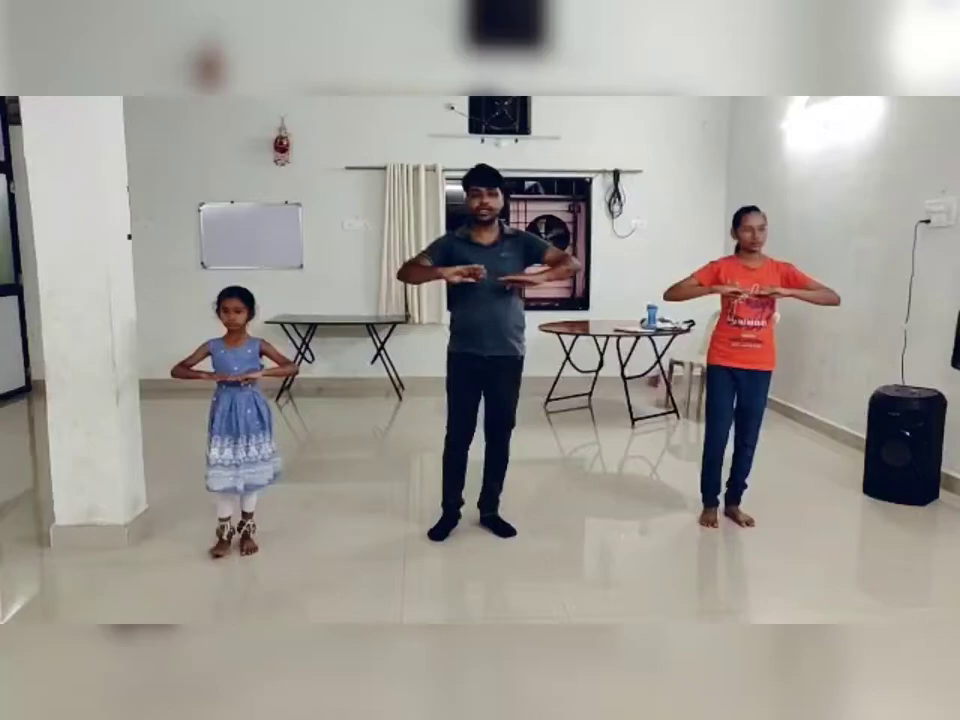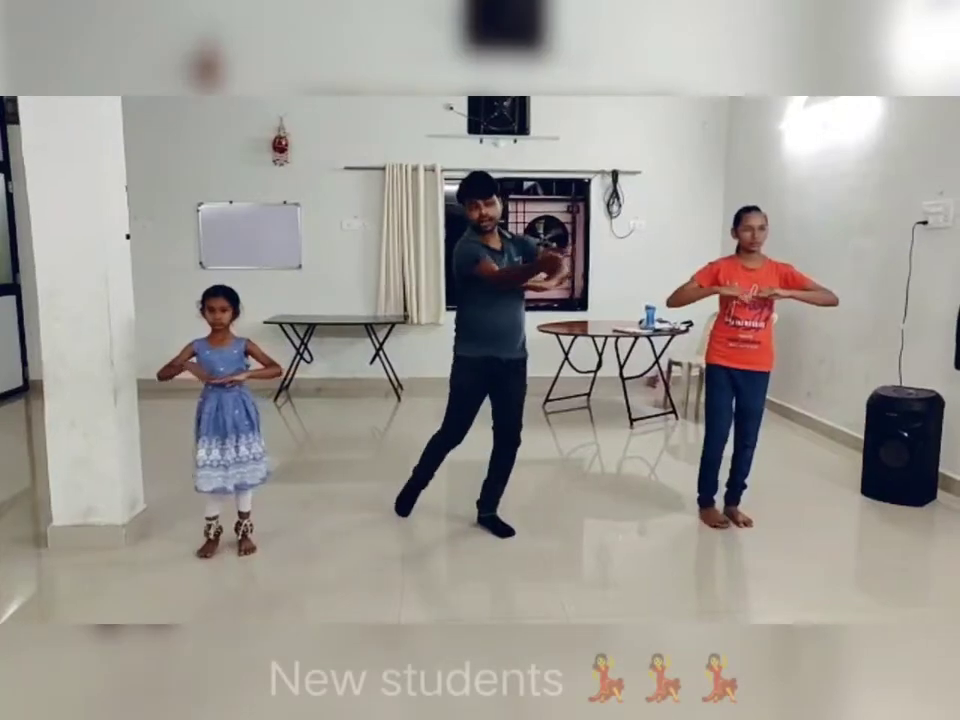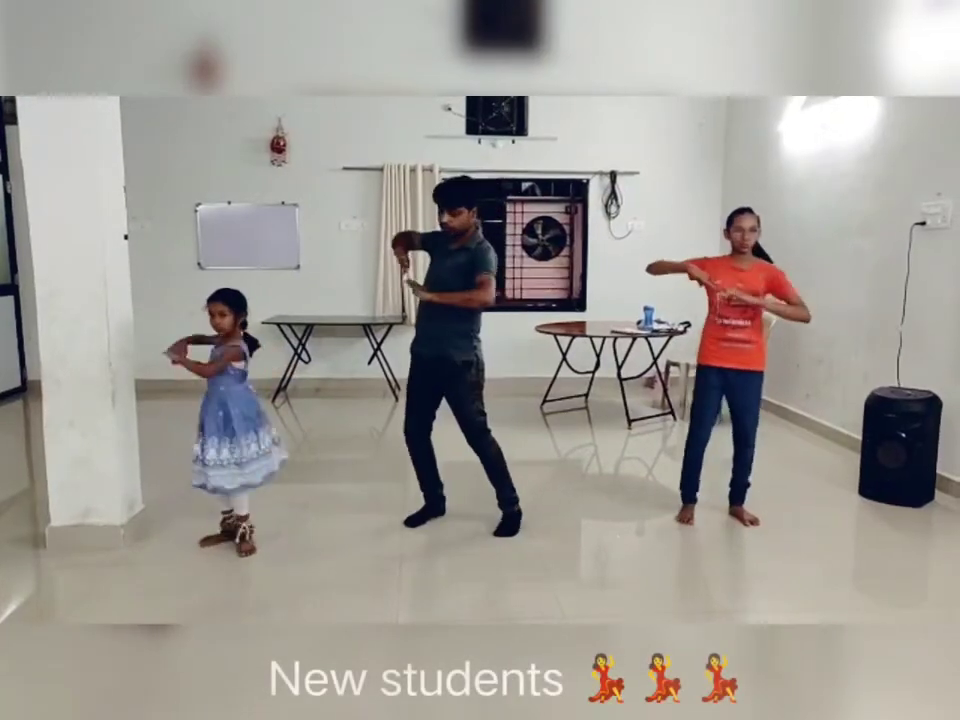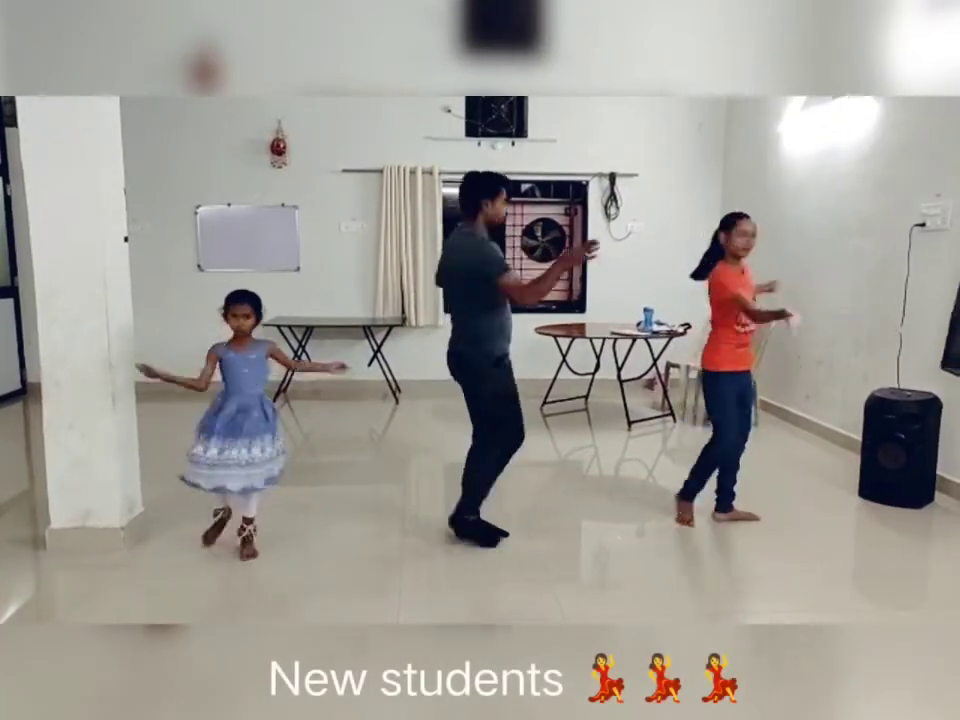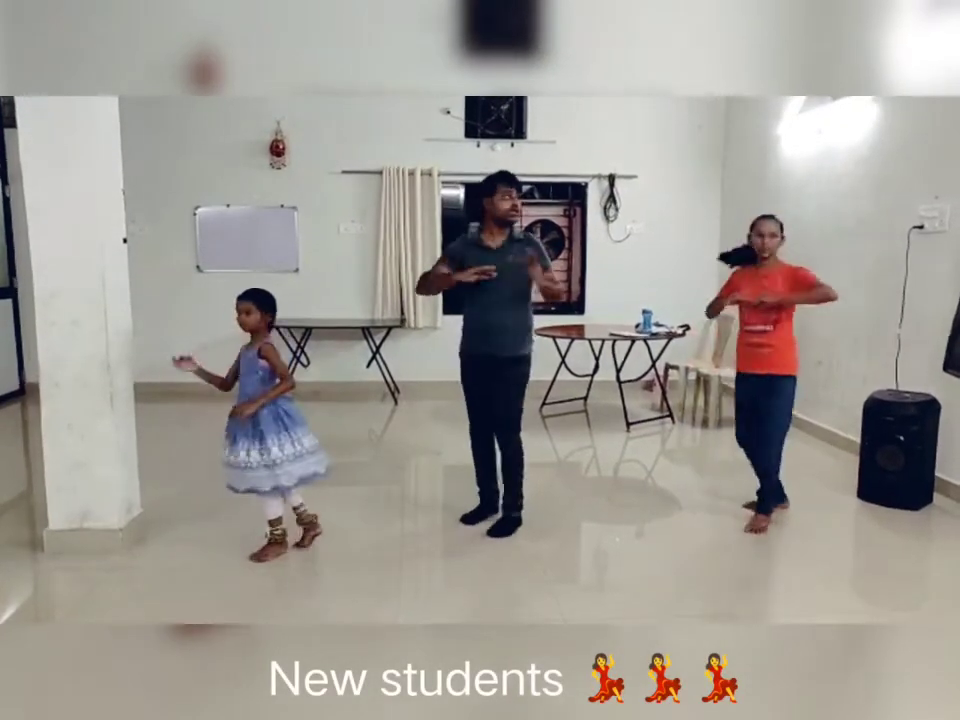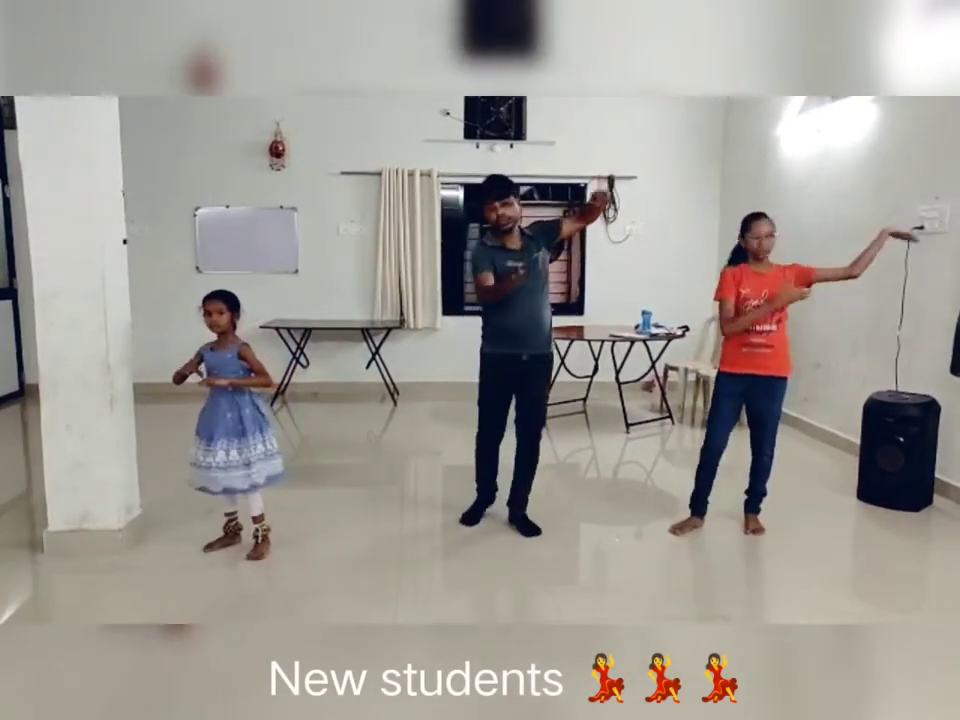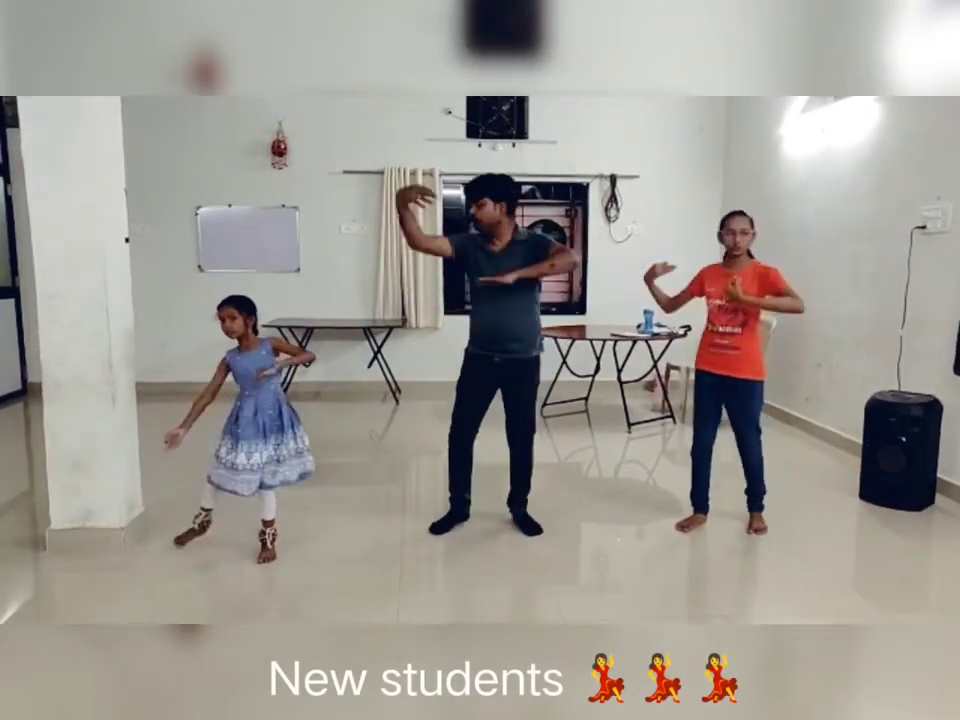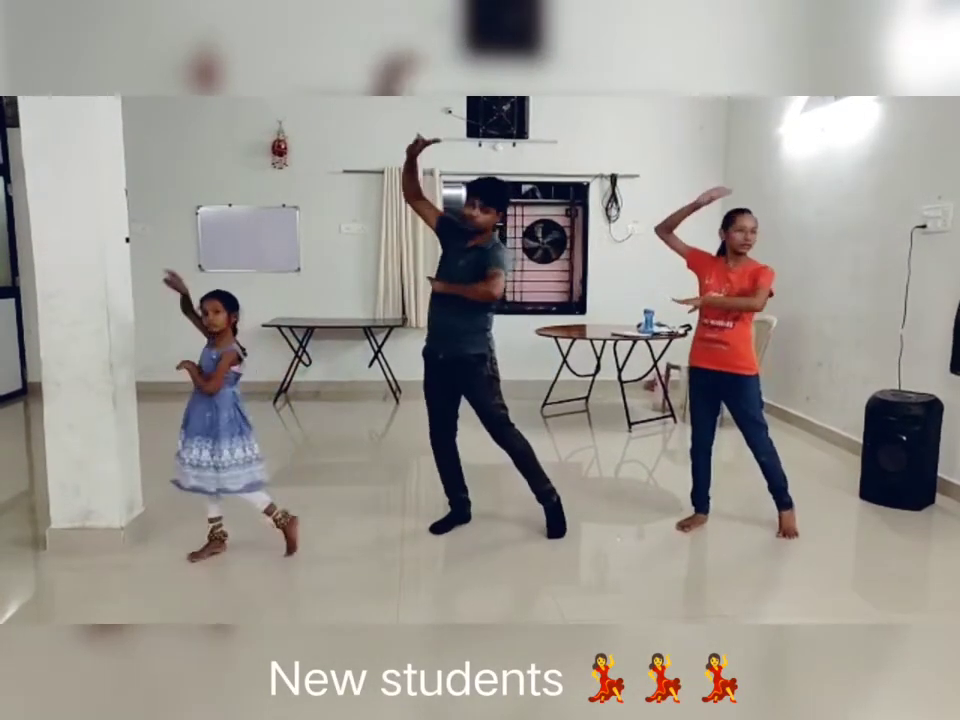
dt=0.5s
person 1, frame 1
left shoulder: (520, 242)
right shoulder: (449, 244)
left elbow: (569, 262)
right elbow: (406, 273)
left wrist: (538, 277)
right wrist: (447, 274)
left hip: (507, 356)
right hip: (463, 355)
left knee: (499, 434)
right knee: (458, 434)
left ankle: (489, 509)
right ankle: (450, 511)
person 1, frame 2
left shoulder: (518, 243)
right shoulder: (467, 249)
left elbow: (557, 265)
right elbow: (500, 278)
left wrist: (550, 281)
right wrist: (537, 266)
left hip: (513, 360)
right hip: (472, 358)
left knee: (508, 437)
right knee: (452, 431)
left ankle: (488, 510)
right ankle: (415, 484)
person 1, frame 3
left shoulder: (481, 251)
right shoulder: (438, 241)
left elbow: (484, 297)
right elbow: (401, 239)
left wrist: (431, 296)
right wrist: (405, 244)
left hip: (461, 360)
right hip: (425, 355)
left knee: (477, 432)
right knee: (415, 431)
left ankle: (510, 505)
right ankle: (434, 502)
person 1, frame 4
left shoulder: (456, 242)
right shoulder: (482, 249)
left elbow: (442, 280)
right elbow: (524, 295)
right wrist: (566, 262)
left hip: (468, 355)
right hip: (484, 361)
left knee: (489, 435)
right knee: (507, 435)
left ankle: (468, 513)
right ankle: (467, 513)
person 1, frame 5
left shoulder: (527, 245)
right shoulder: (462, 247)
left elbow: (555, 292)
right elbow: (424, 284)
left wrist: (547, 283)
right wrist: (460, 275)
left hip: (512, 355)
right hip: (473, 354)
left knee: (508, 431)
right knee: (481, 430)
left ankle: (513, 510)
right ankle: (487, 500)
person 1, frame 6
left shoulder: (541, 236)
right shoulder: (483, 251)
left elbow: (584, 218)
right elbow: (486, 294)
left wrist: (598, 202)
right wrist: (507, 284)
left hip: (539, 355)
right hip: (497, 356)
left knee: (530, 434)
right knee: (489, 431)
left ankle: (518, 509)
right ankle: (484, 495)
person 1, frame 7
left shoulder: (533, 244)
right shoulder: (469, 246)
left elbow: (570, 258)
right elbow: (419, 241)
left wrist: (516, 275)
right wrist: (403, 205)
left hip: (521, 359)
right hip: (480, 357)
left knee: (522, 436)
right knee: (460, 435)
left ankle: (519, 507)
right ankle: (458, 507)
person 1, frame 8
left shoulder: (493, 252)
right shoulder: (452, 233)
left elbow: (493, 291)
right elbow: (413, 198)
left wrist: (446, 286)
right wrist: (412, 159)
left hip: (473, 358)
right hip: (437, 356)
left knee: (503, 431)
right knee: (441, 436)
left ankle: (549, 499)
right ankle: (459, 507)
person 2, frame 1
left shoulder: (781, 270)
right shoulder: (721, 267)
left elbow: (833, 298)
right elbow: (671, 294)
left wrist: (787, 291)
right wrist: (715, 288)
left hip: (759, 367)
right hip: (722, 364)
left knee: (747, 439)
right knee: (716, 436)
left ankle: (734, 502)
right ankle: (710, 503)
person 2, frame 2
left shoulder: (780, 271)
right shoulder: (719, 268)
left elbow: (831, 299)
right elbow: (673, 300)
left wrist: (786, 293)
right wrist: (715, 291)
left hip: (757, 368)
right hip: (721, 364)
left knee: (747, 440)
right knee: (716, 436)
left ankle: (732, 503)
right ankle: (706, 503)
person 2, frame 3
left shoulder: (771, 273)
right shoulder: (710, 266)
left elbow: (803, 314)
right elbow: (653, 269)
left wrist: (752, 300)
right wrist: (685, 267)
left hip: (749, 368)
right hip: (710, 365)
left knee: (746, 438)
right knee: (698, 434)
left ankle: (737, 501)
right ankle: (689, 500)
person 2, frame 4
left shoulder: (741, 271)
right shoulder: (724, 275)
right elbow: (754, 313)
right wrist: (779, 314)
left hip: (740, 368)
right hip: (722, 369)
left knee: (739, 436)
right knee: (726, 439)
left ankle: (725, 505)
right ankle: (686, 497)
person 2, frame 5
left shoulder: (793, 275)
right shoulder: (740, 276)
left elbow: (830, 294)
right elbow: (710, 312)
left wrist: (780, 299)
right wrist: (726, 300)
left hip: (780, 373)
right hip: (746, 370)
left knee: (769, 441)
right knee: (746, 435)
left ankle: (764, 508)
right ankle: (775, 493)
person 2, frame 6
left shoulder: (792, 274)
right shoulder: (731, 275)
left elbow: (852, 272)
right elbow: (727, 327)
left wrist: (884, 236)
right wrist: (772, 304)
left hip: (772, 375)
right hip: (732, 373)
left knee: (763, 447)
right knee: (714, 444)
left ankle: (752, 510)
right ankle: (697, 512)
person 2, frame 7
left shoulder: (766, 274)
right shoulder: (707, 275)
left elbow: (798, 305)
right elbow: (669, 306)
left wrist: (746, 298)
right wrist: (651, 282)
left hip: (746, 375)
right hip: (708, 372)
left knee: (749, 443)
right knee: (702, 443)
left ankle: (756, 509)
right ankle: (700, 509)
person 2, frame 8
left shoulder: (761, 272)
right shoulder: (705, 264)
left elbow: (756, 303)
right elbow: (663, 231)
left wrist: (706, 300)
right wrist: (699, 204)
left hip: (740, 372)
right hip: (702, 368)
left knee: (760, 442)
right knee: (700, 442)
left ankle: (785, 507)
right ankle: (700, 509)
person 3, frame 1
left shoulder: (258, 345)
right shoulder: (212, 347)
left elbow: (292, 367)
right elbow: (176, 370)
left wrist: (260, 373)
right wrist: (206, 375)
left hip: (251, 412)
right hip: (224, 413)
left knee: (251, 472)
right knee: (223, 472)
left ankle: (247, 531)
right ankle: (224, 533)
person 3, frame 2
left shoulder: (243, 345)
right shoulder: (197, 347)
left elbow: (276, 369)
right elbow: (162, 374)
left wrist: (245, 374)
right wrist: (188, 368)
left hip: (239, 412)
right hip: (211, 414)
left knee: (243, 473)
right knee: (212, 473)
left ankle: (244, 531)
right ankle: (211, 533)
person 3, frame 3
left shoulder: (236, 348)
right shoulder: (216, 342)
left elbow: (209, 370)
right elbow: (187, 340)
left wrist: (180, 358)
right wrist: (178, 347)
left hip: (235, 416)
right hip: (219, 415)
left knee: (236, 478)
right knee: (222, 475)
left ankle: (245, 533)
right ankle: (229, 527)
person 3, frame 4
left shoulder: (265, 347)
right shoulder: (218, 351)
left elbow: (293, 365)
right elbow: (201, 384)
left wrist: (326, 367)
right wrist: (162, 376)
left hip: (255, 419)
right hip: (227, 418)
left knee: (248, 479)
right knee: (226, 476)
left ankle: (248, 534)
right ankle: (223, 514)
person 3, frame 5
left shoulder: (266, 348)
right shoulder: (247, 350)
left elbow: (288, 382)
right elbow: (226, 384)
left wrist: (255, 405)
right wrist: (196, 369)
left hip: (268, 421)
right hip: (255, 422)
left knee: (268, 480)
right knee: (277, 478)
left ankle: (277, 540)
right ankle: (308, 521)
person 3, frame 6
left shoulder: (241, 349)
right shoulder: (206, 351)
left elbow: (267, 380)
right elbow: (176, 380)
left wrist: (228, 381)
right wrist: (186, 370)
left hip: (241, 416)
right hip: (217, 417)
left knee: (246, 481)
right knee: (222, 477)
left ankle: (262, 536)
right ankle: (232, 531)
person 3, frame 7
left shoulder: (270, 345)
right shoulder: (229, 358)
left elbow: (306, 356)
right elbow: (208, 394)
left wrist: (276, 366)
right wrist: (184, 427)
left hip: (273, 419)
right hip: (245, 421)
left knee: (268, 482)
right knee: (222, 475)
left ankle: (268, 539)
right ankle: (201, 521)
person 3, frame 8
left shoulder: (229, 351)
right shoulder: (212, 338)
left elbow: (210, 387)
right elbow: (188, 312)
left wrist: (190, 367)
right wrist: (183, 292)
left hip: (223, 420)
right hip: (203, 419)
left knee: (236, 482)
right knee: (210, 481)
left ankle: (285, 521)
right ankle: (216, 538)
